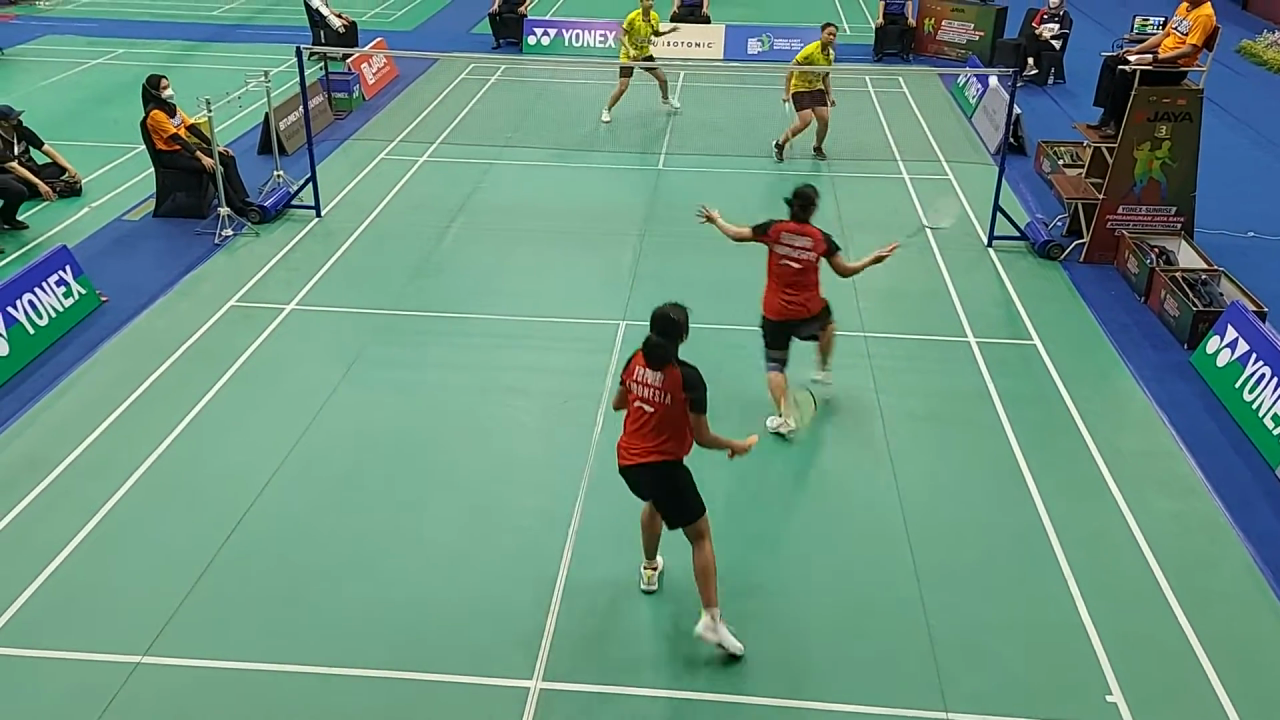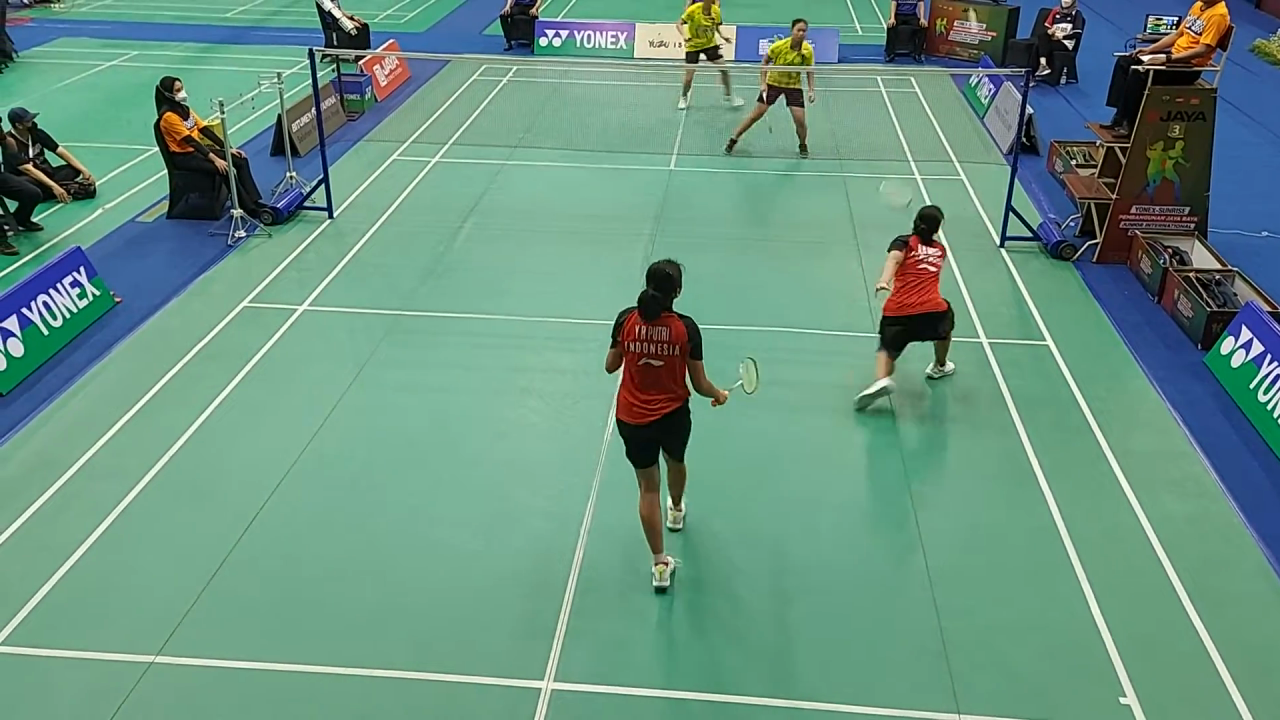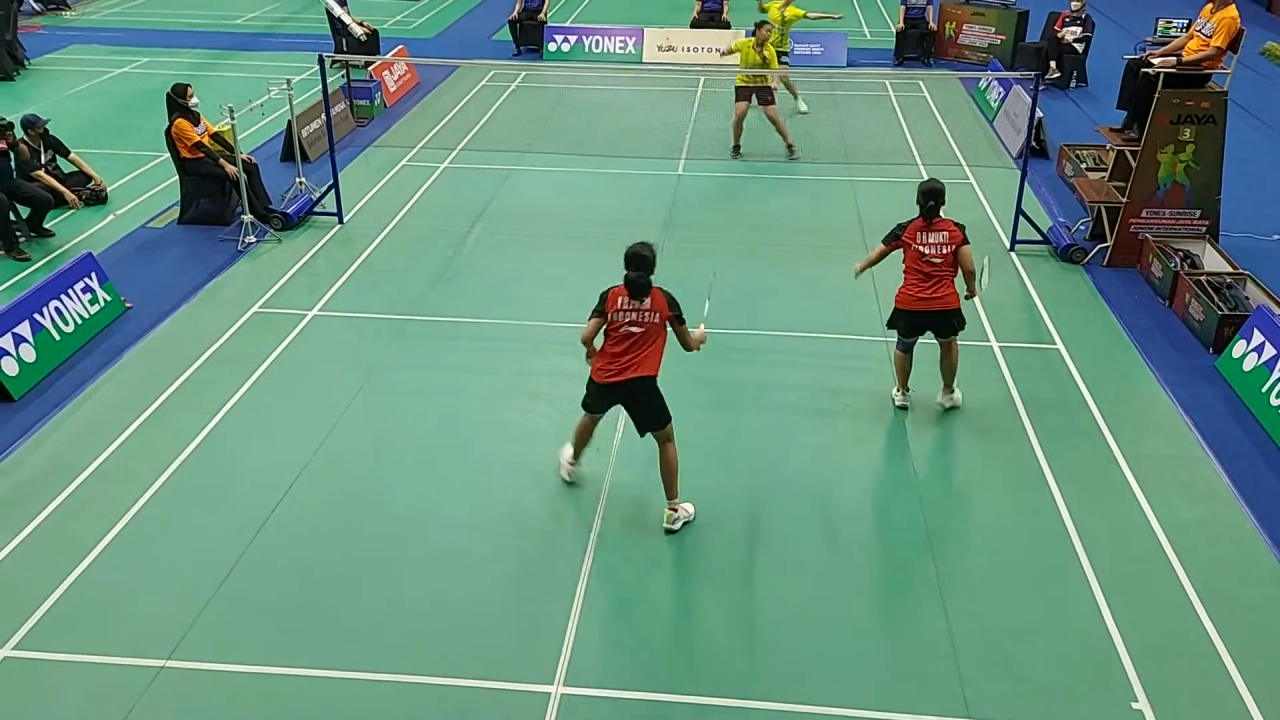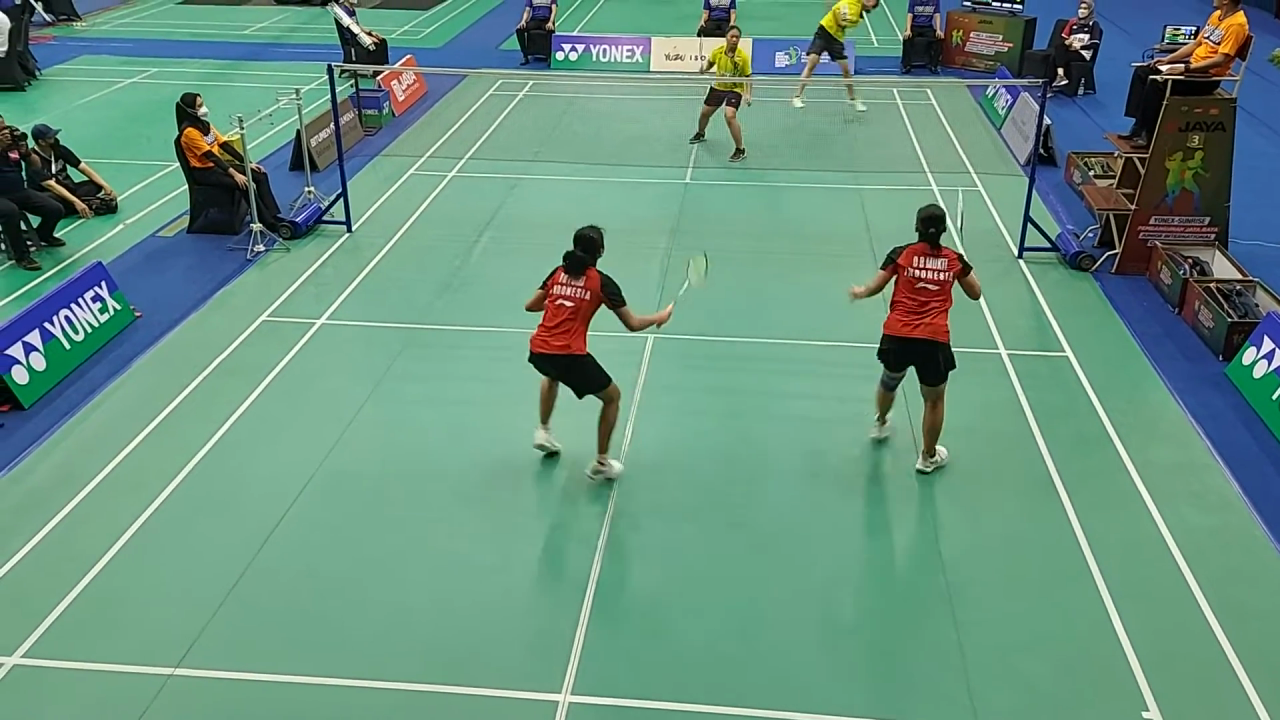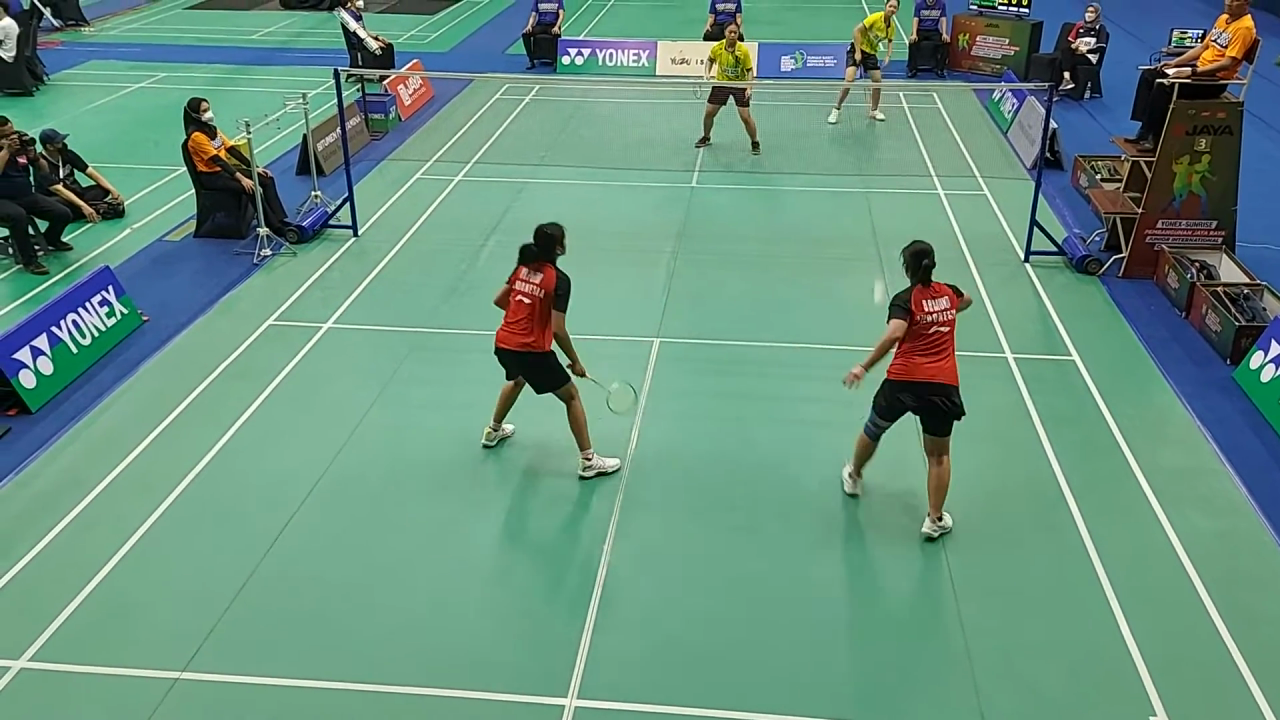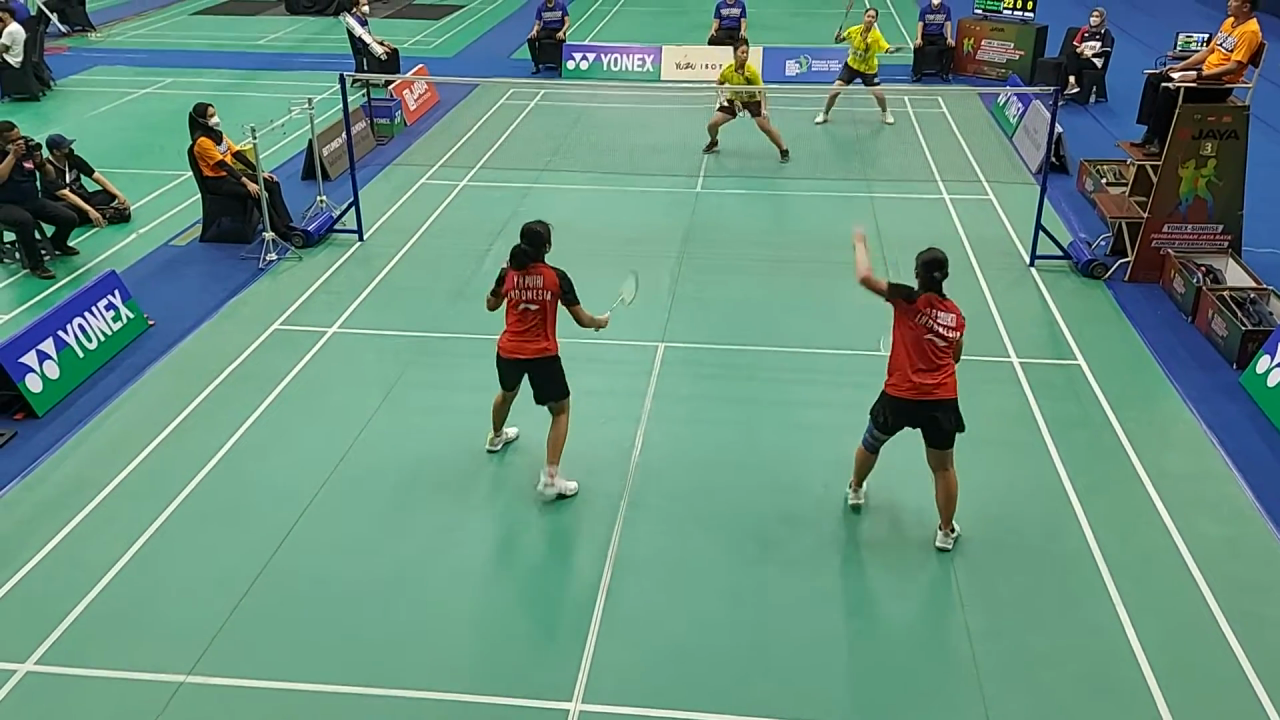
dt=0.4s
person 1, frame 1
left shoulder: (636, 361)
right shoulder: (688, 377)
left elbow: (618, 404)
right elbow: (702, 437)
right wrist: (737, 446)
left hip: (628, 461)
right hip: (664, 465)
left knee: (654, 503)
right knee: (700, 537)
left ankle: (649, 570)
right ankle: (711, 621)
person 1, frame 2
left shoulder: (627, 319)
right shoulder: (686, 328)
left elbow: (610, 367)
right elbow: (700, 384)
right wrist: (719, 395)
left hip: (633, 416)
right hip: (674, 413)
left knee: (649, 488)
right knee: (675, 460)
left ankle: (660, 565)
right ankle: (676, 510)
person 1, frame 3
left shoulder: (610, 296)
right shoulder: (664, 300)
left elbow: (586, 337)
right elbow: (688, 344)
left wrist: (590, 351)
right wrist: (700, 337)
left hip: (603, 379)
right hip: (641, 383)
left knee: (590, 418)
right knee: (666, 441)
left ankle: (571, 465)
right ankle: (674, 510)
person 1, frame 4
left shoulder: (559, 273)
right shoulder: (603, 282)
left elbow: (530, 306)
right elbow: (632, 324)
right wrist: (659, 317)
left hip: (538, 350)
right hip: (569, 354)
left knee: (552, 377)
right knee: (612, 397)
left ankle: (544, 433)
right ankle: (601, 464)
person 1, frame 5
left shoulder: (521, 268)
right shoulder: (559, 280)
left elbow: (499, 301)
right elbow: (557, 331)
right wrist: (576, 362)
left hip: (503, 344)
right hip: (532, 350)
left knee: (516, 381)
right knee: (572, 397)
left ankle: (493, 430)
right ankle: (588, 461)
person 1, frame 6
left shoulder: (508, 274)
right shoulder: (556, 277)
left elbow: (491, 305)
right elbow: (582, 320)
right wrist: (600, 322)
left hip: (508, 352)
right hip: (542, 356)
left knee: (507, 393)
right knee: (561, 411)
left ankle: (497, 437)
right ankle: (551, 478)
person 2, frame 1
left shoulder: (774, 229)
right shoulder: (821, 238)
left elbow: (737, 234)
right elbow: (844, 271)
left wrist: (716, 220)
right wrist: (874, 259)
left hip: (776, 314)
right hip: (809, 310)
left knee: (776, 366)
right knee: (827, 319)
left ankle: (783, 418)
right ankle: (823, 369)
person 2, frame 2
left shoulder: (904, 242)
right shoulder: (939, 247)
left elbow: (893, 259)
left wrist: (883, 281)
left hip: (899, 313)
right hip: (934, 312)
left knee: (887, 350)
right knee: (943, 329)
left ankle: (881, 381)
right ankle: (939, 367)
person 2, frame 3
left shoulder: (905, 230)
right shoulder: (956, 231)
left elbow: (875, 257)
right elbow: (969, 270)
left wrist: (861, 267)
right wrist: (971, 289)
left hip: (909, 304)
right hip: (945, 305)
left knee: (904, 347)
right knee: (949, 344)
left ankle: (902, 393)
right ankle: (949, 393)
person 2, frame 4
left shoulder: (902, 254)
right shoulder: (954, 260)
left elbow: (877, 285)
right elbow: (975, 293)
left wrist: (860, 292)
right wrist: (967, 270)
left hip: (897, 335)
right hip: (933, 339)
left knee: (889, 383)
right knee: (934, 399)
left ankle: (880, 424)
right ankle: (927, 456)
person 2, frame 5
left shoulder: (906, 298)
right shoulder: (950, 292)
left elbow: (895, 333)
right elbow: (967, 302)
left wrist: (864, 366)
left hip: (904, 380)
right hip: (943, 385)
left knee: (873, 429)
right knee: (938, 455)
left ankle: (854, 475)
right ankle: (934, 519)
person 2, frame 6
left shoulder: (910, 299)
right shoulder: (955, 313)
left elbow: (866, 278)
left wrist: (860, 243)
left hip: (900, 396)
right hip: (942, 400)
left knee: (871, 443)
right knee: (942, 467)
left ankle: (856, 490)
right ankle: (946, 531)
